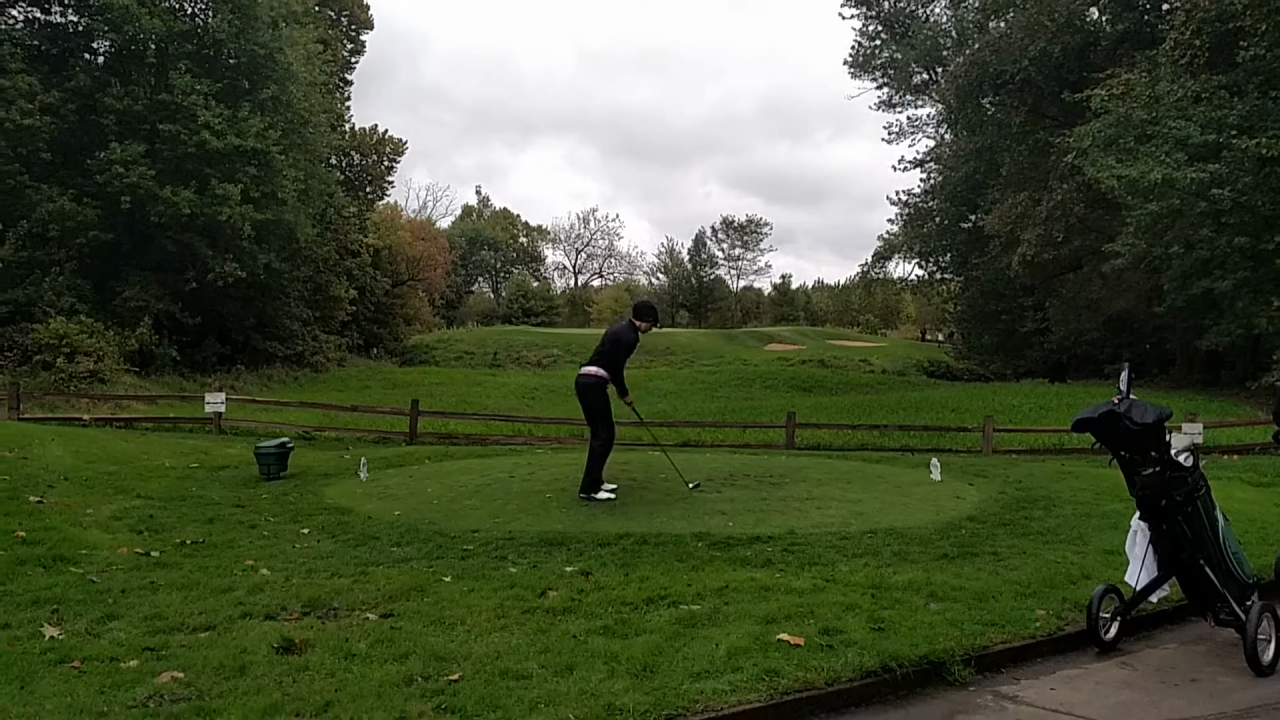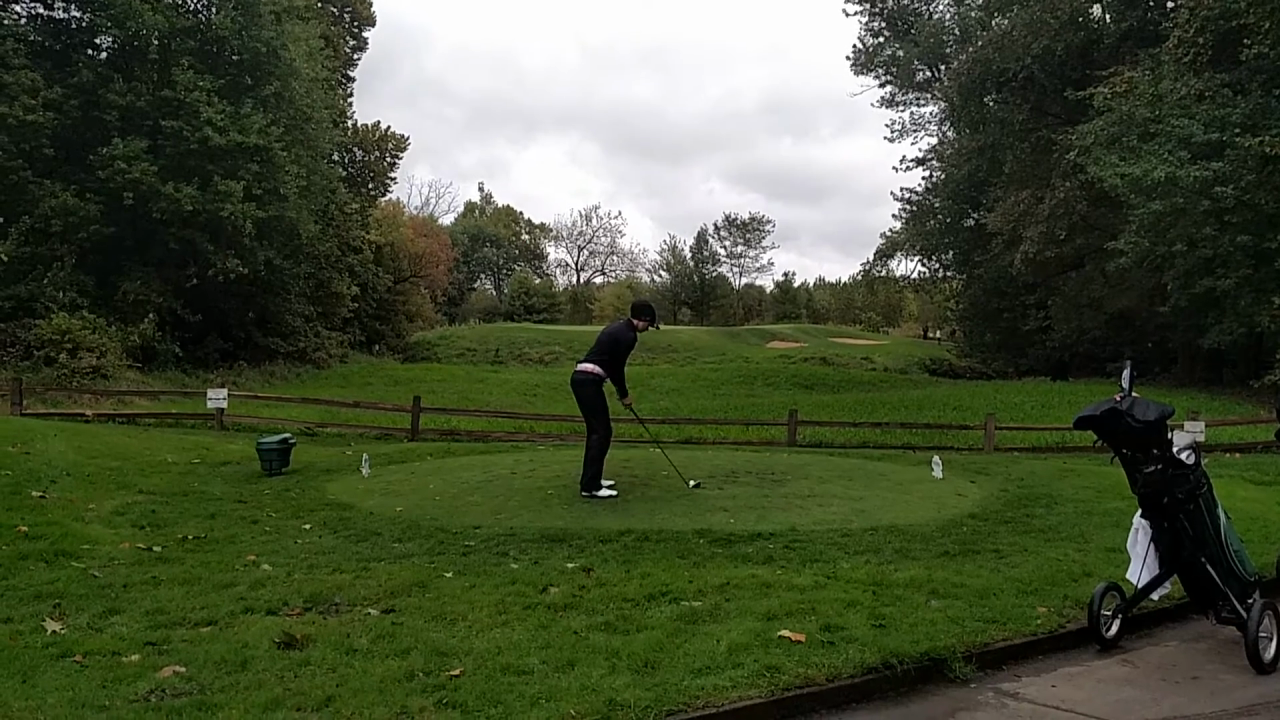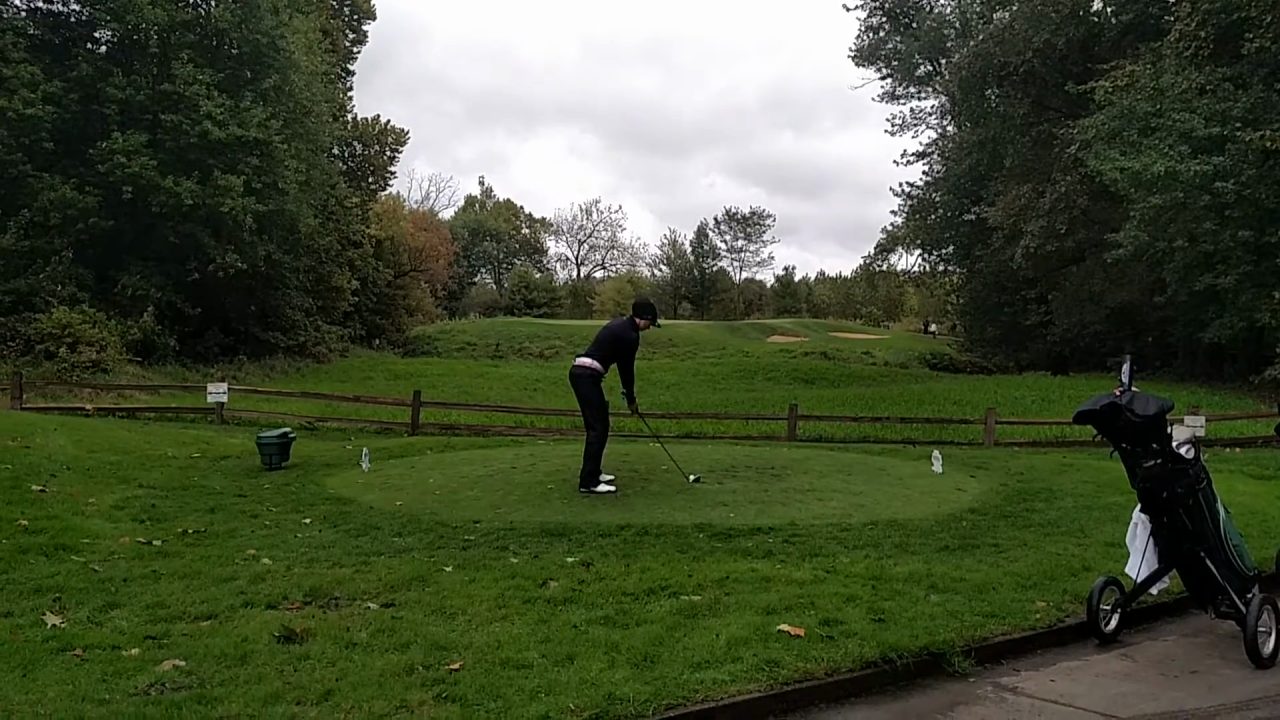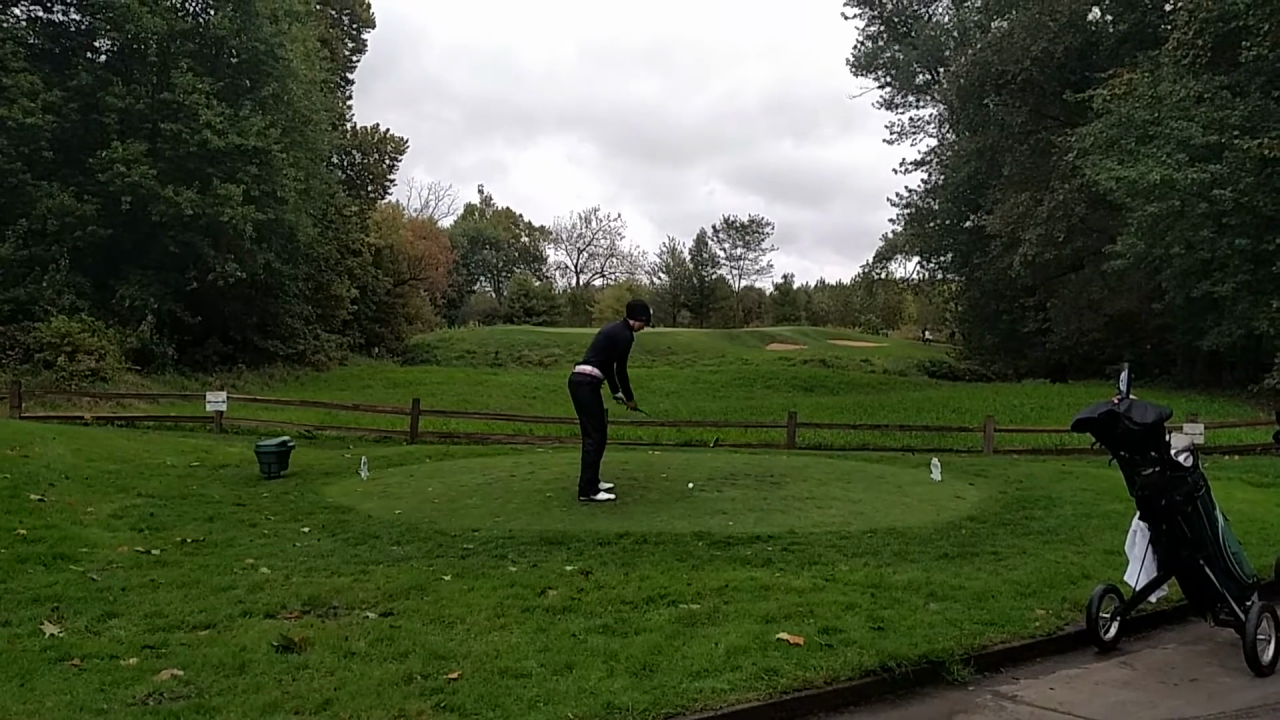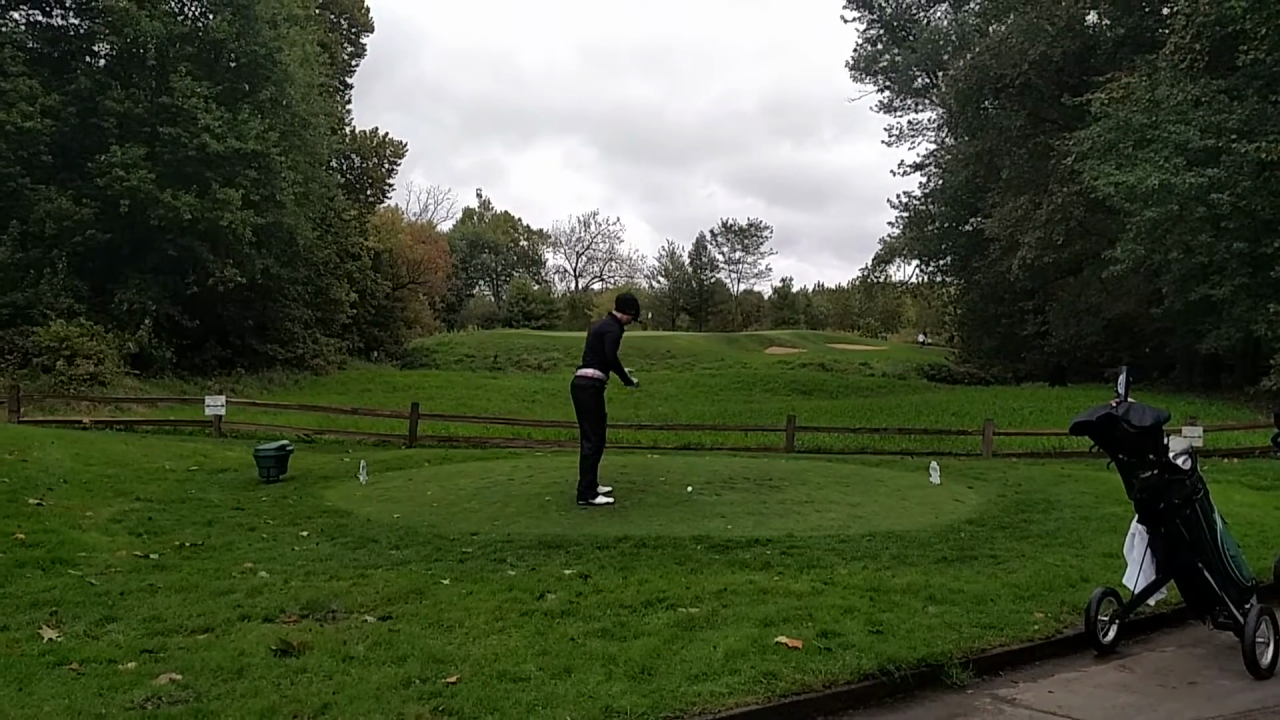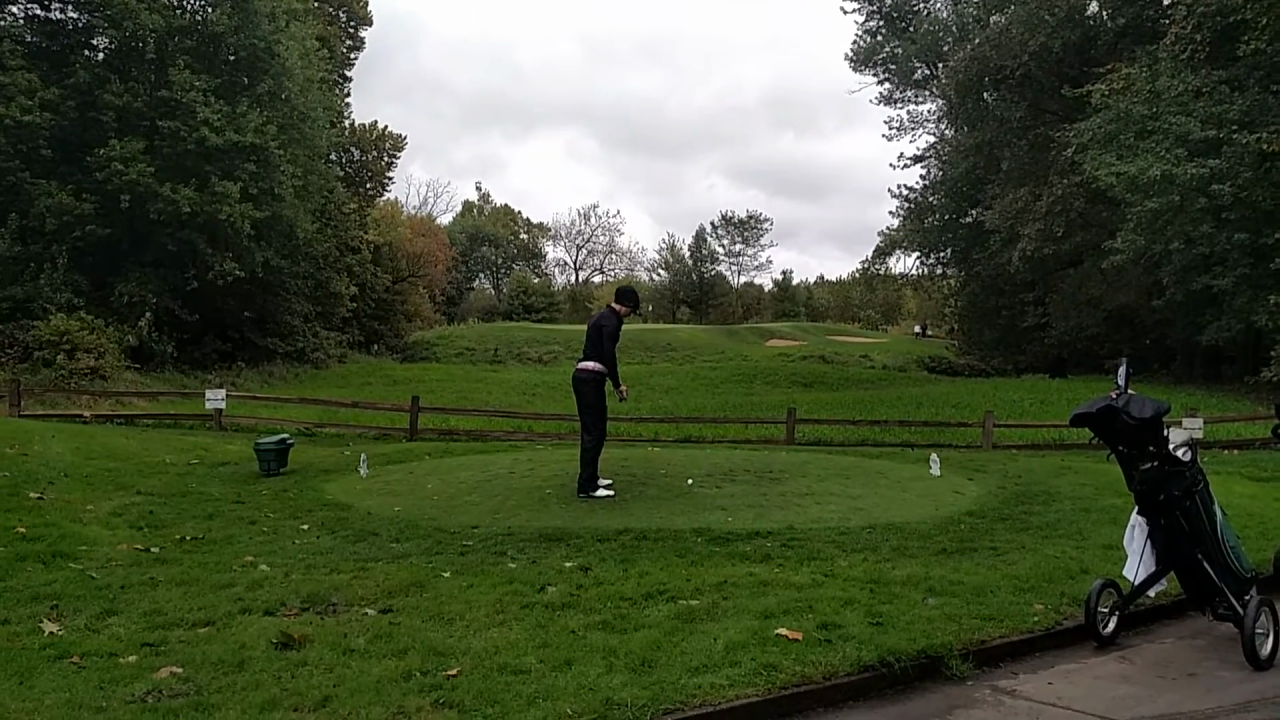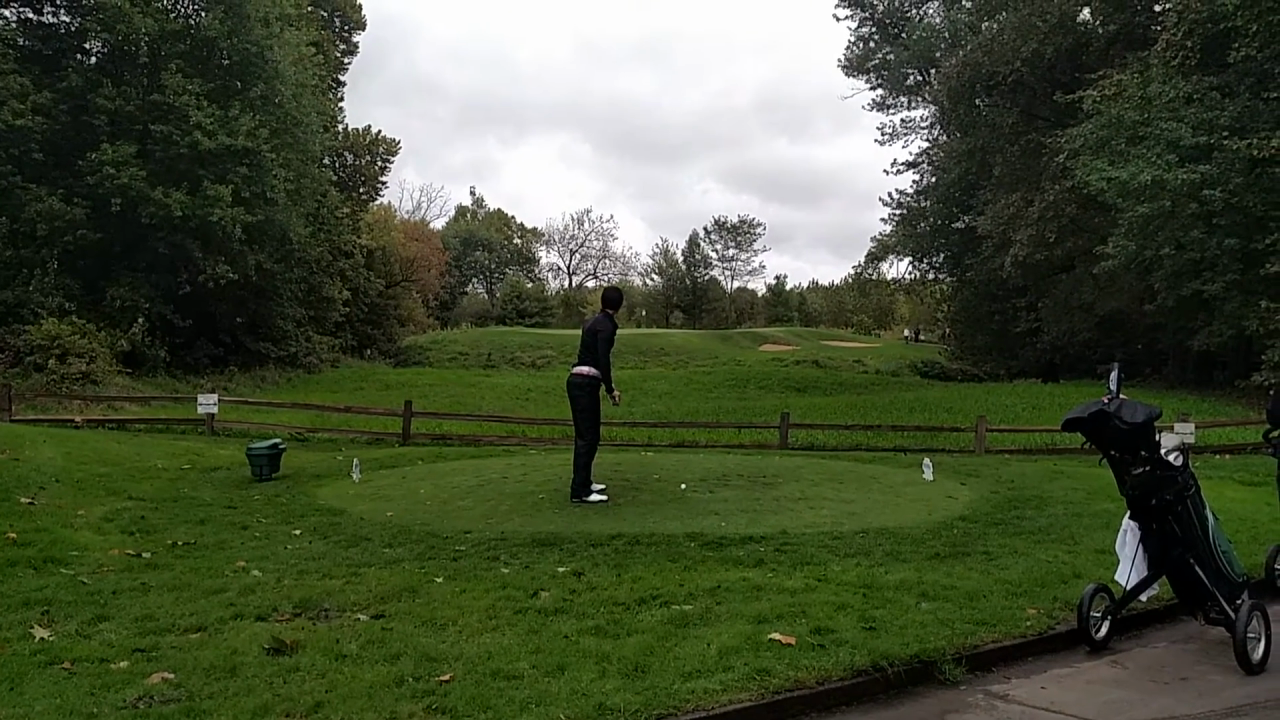
dt=0.7s
person 1, frame 1
left shoulder: (620, 328)
right shoulder: (630, 336)
right elbow: (616, 367)
left wrist: (620, 390)
right wrist: (624, 393)
left hip: (585, 380)
right hip: (594, 383)
left knee: (599, 432)
right knee: (605, 434)
left ankle: (593, 481)
right ankle: (589, 487)
person 1, frame 2
left shoulder: (617, 327)
right shoulder: (628, 336)
right elbow: (617, 367)
left wrist: (621, 391)
right wrist: (624, 394)
left hip: (581, 377)
right hip: (589, 380)
left knee: (596, 430)
right knee: (602, 432)
left ankle: (590, 478)
right ankle: (590, 486)
person 1, frame 3
left shoulder: (620, 324)
right shoulder: (630, 335)
left elbow: (622, 364)
right elbow: (627, 368)
left wrist: (628, 393)
right wrist: (630, 399)
left hip: (580, 372)
right hip: (587, 375)
left knee: (597, 425)
right knee: (599, 427)
left ankle: (592, 472)
right ankle: (589, 481)
person 1, frame 4
left shoulder: (614, 328)
right shoulder: (624, 335)
right elbow: (620, 369)
left wrist: (616, 392)
right wrist: (630, 397)
left hip: (580, 379)
right hip: (587, 383)
left knee: (593, 434)
right knee: (596, 436)
left ankle: (591, 481)
right ankle: (587, 490)
person 1, frame 5
left shoulder: (600, 324)
right shoulder: (613, 327)
right elbow: (611, 358)
left wrist: (621, 371)
right wrist: (627, 380)
left hip: (582, 383)
right hip: (590, 385)
left knee: (591, 437)
right knee: (594, 438)
left ankle: (589, 485)
right ankle: (586, 493)
person 1, frame 6
left shoulder: (601, 316)
right shoulder: (611, 320)
right elbow: (608, 354)
left wrist: (613, 381)
right wrist: (617, 384)
left hip: (585, 376)
right hip: (591, 378)
left knee: (593, 430)
right knee: (594, 431)
left ankle: (590, 478)
right ankle: (586, 486)
person 1, frame 7
left shoulder: (594, 321)
right shoulder: (606, 325)
right elbow: (603, 359)
left wrist: (606, 384)
right wrist: (610, 389)
left hip: (579, 380)
right hip: (586, 383)
left knee: (587, 435)
right knee: (587, 436)
left ankle: (583, 482)
right ankle: (579, 491)
